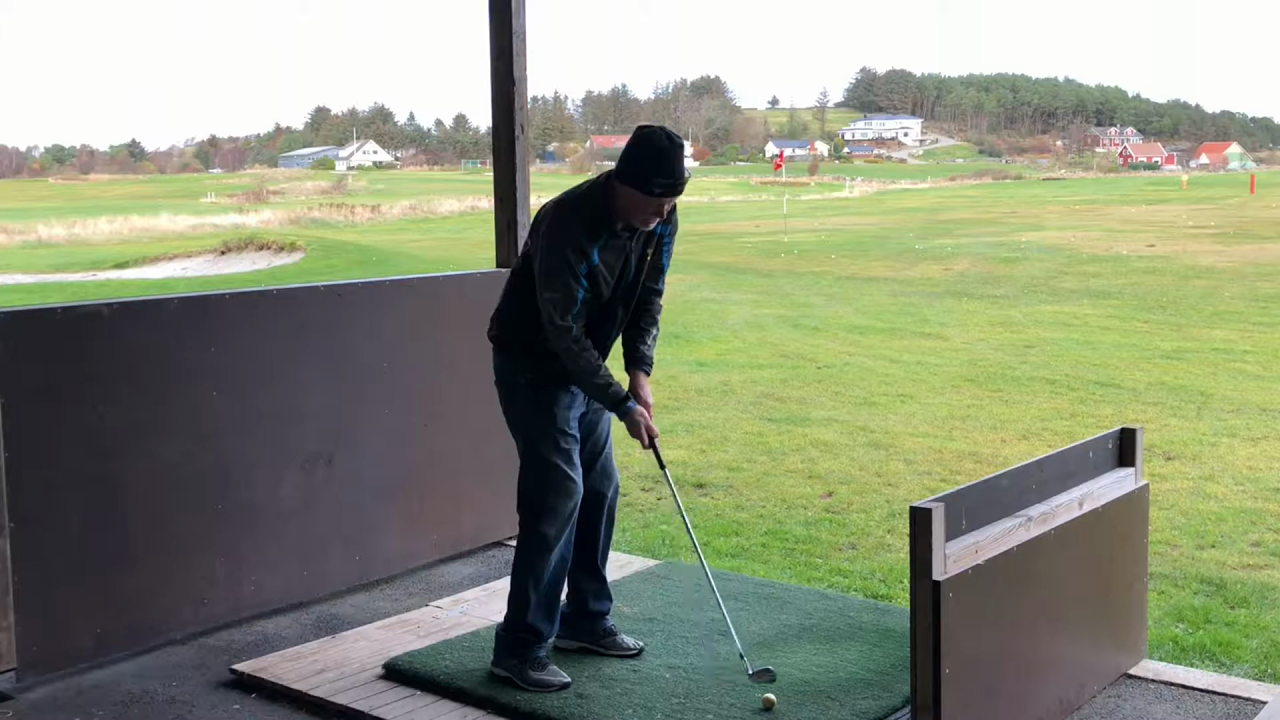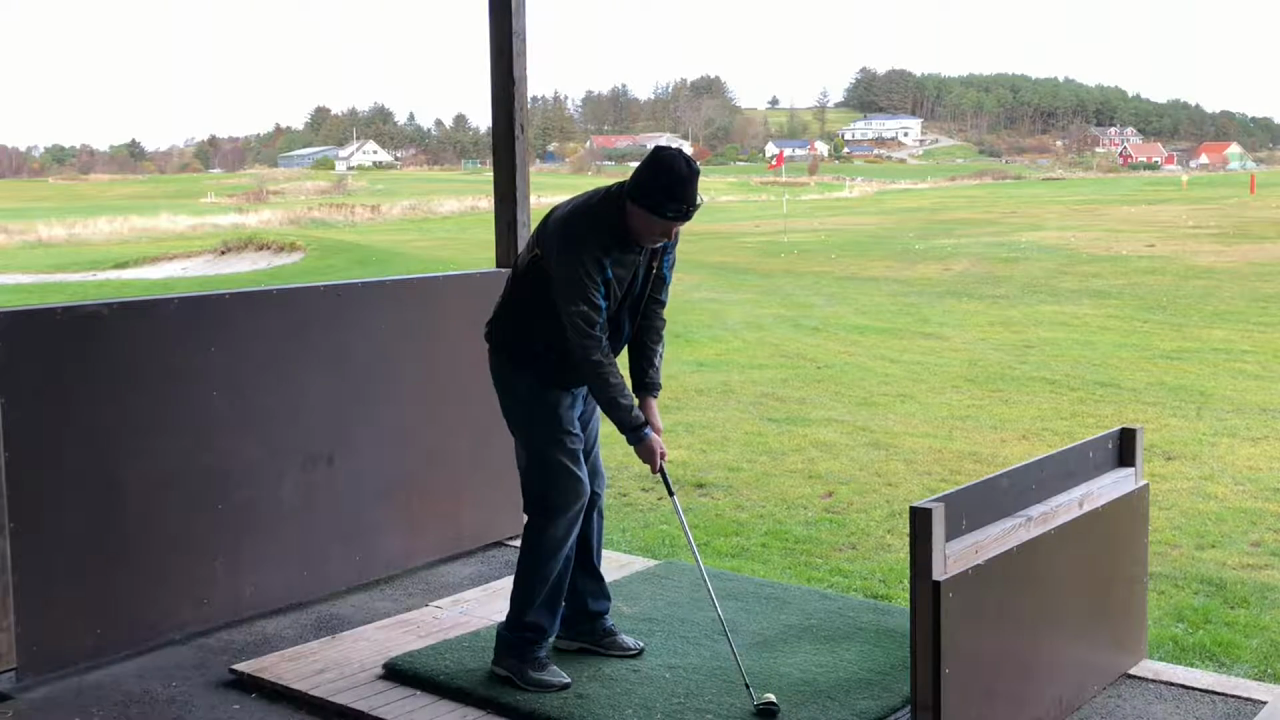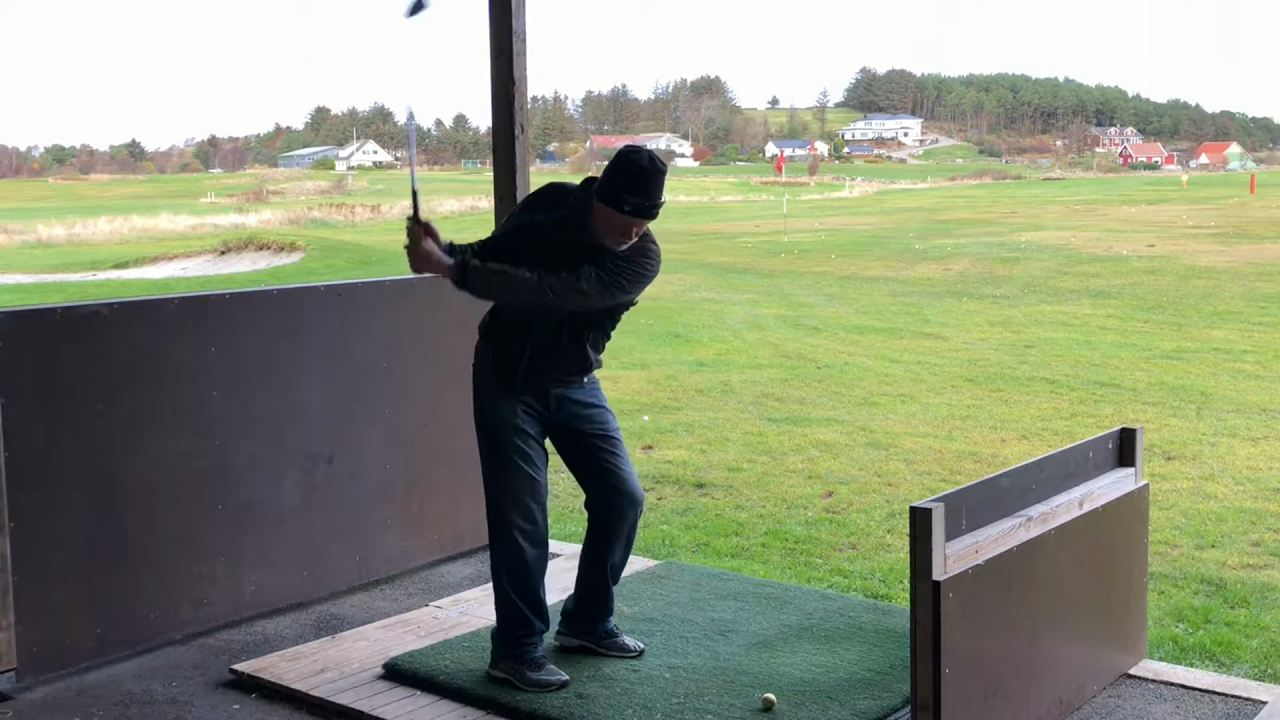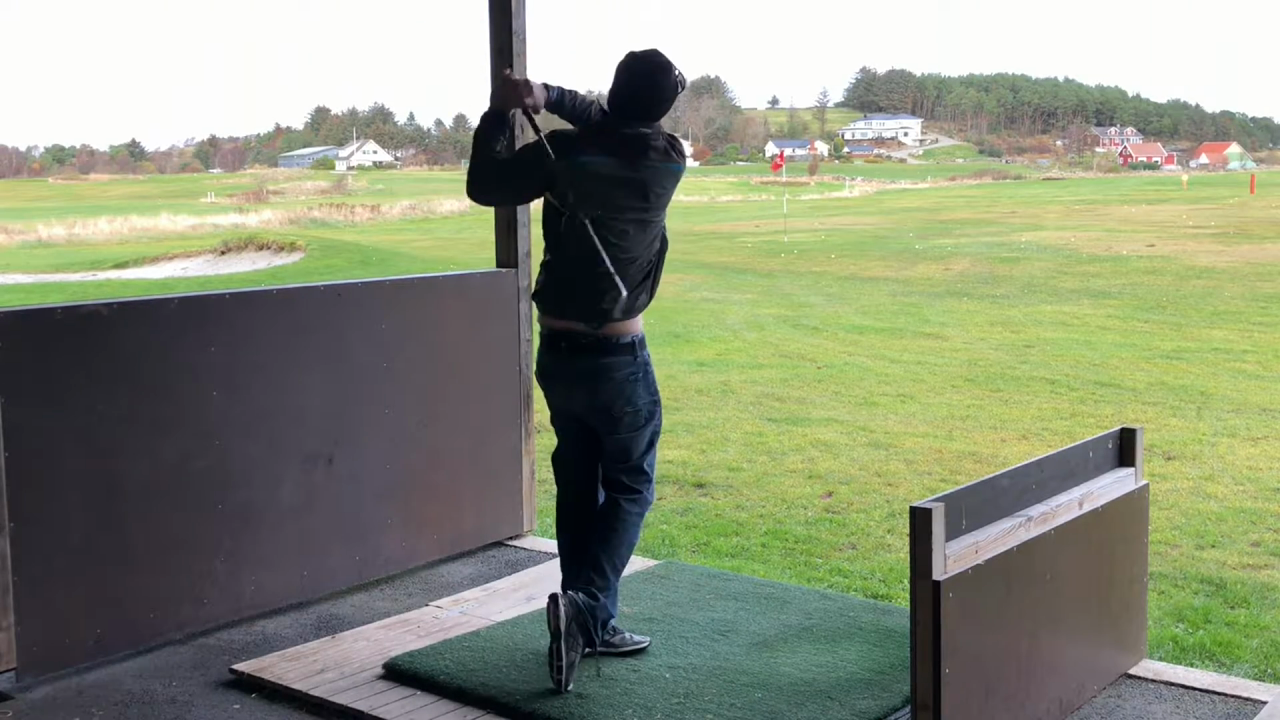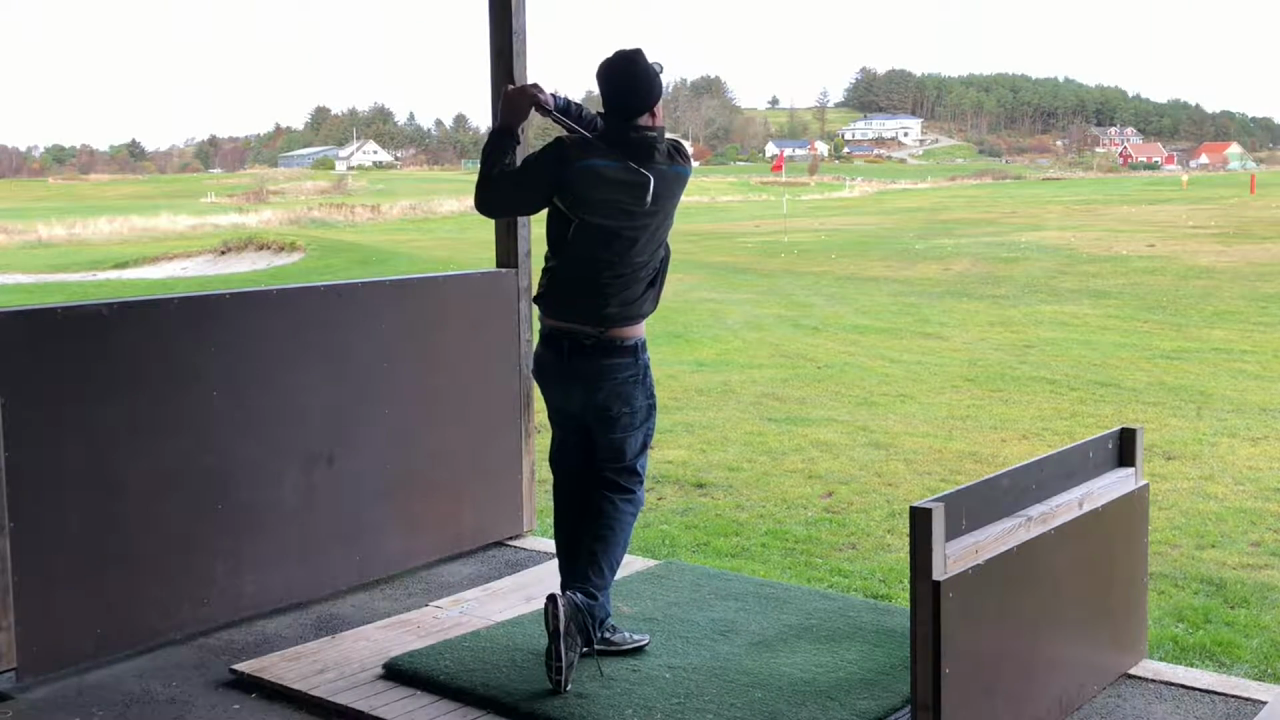
dt=1s
person 1, frame 1
left shoulder: (660, 221)
right shoulder: (567, 223)
left elbow: (649, 298)
right elbow: (561, 331)
left wrist: (640, 373)
right wrist: (621, 401)
left hip: (588, 368)
right hip: (534, 368)
left knee: (598, 491)
right knee: (557, 495)
left ankle: (585, 618)
right ankle: (520, 645)
person 1, frame 2
left shoulder: (661, 234)
right shoulder: (578, 234)
left elbow: (650, 314)
right elbow: (588, 343)
left wrist: (648, 396)
right wrist: (635, 429)
left hip: (577, 370)
right hip: (529, 369)
left knee: (589, 491)
right knee: (563, 495)
left ankle: (583, 618)
right ankle: (521, 645)
person 1, frame 3
left shoulder: (642, 259)
right shoulder: (549, 204)
left elbow: (547, 292)
right elbow: (493, 256)
left wrist: (449, 268)
right wrist: (445, 252)
left hip: (576, 384)
right hip: (506, 380)
left knee: (622, 497)
right knee: (520, 509)
left ankle: (587, 619)
right ankle: (517, 646)
person 1, frame 4
left shoulder: (561, 153)
right shoulder: (668, 160)
left elbow: (482, 186)
right elbow: (618, 125)
left wrist: (504, 107)
right wrist: (549, 96)
left hip: (556, 351)
right hip: (616, 357)
left knee: (577, 486)
right knee: (629, 487)
left ankle: (589, 622)
right ankle: (587, 608)
person 1, frame 5
left shoulder: (568, 158)
right shoulder: (674, 166)
left elbow: (492, 200)
left wrist: (506, 127)
right wrist: (556, 105)
left hip: (556, 352)
right hip: (617, 359)
left knee: (574, 483)
right knee: (620, 487)
left ankle: (587, 620)
right ankle: (582, 604)
